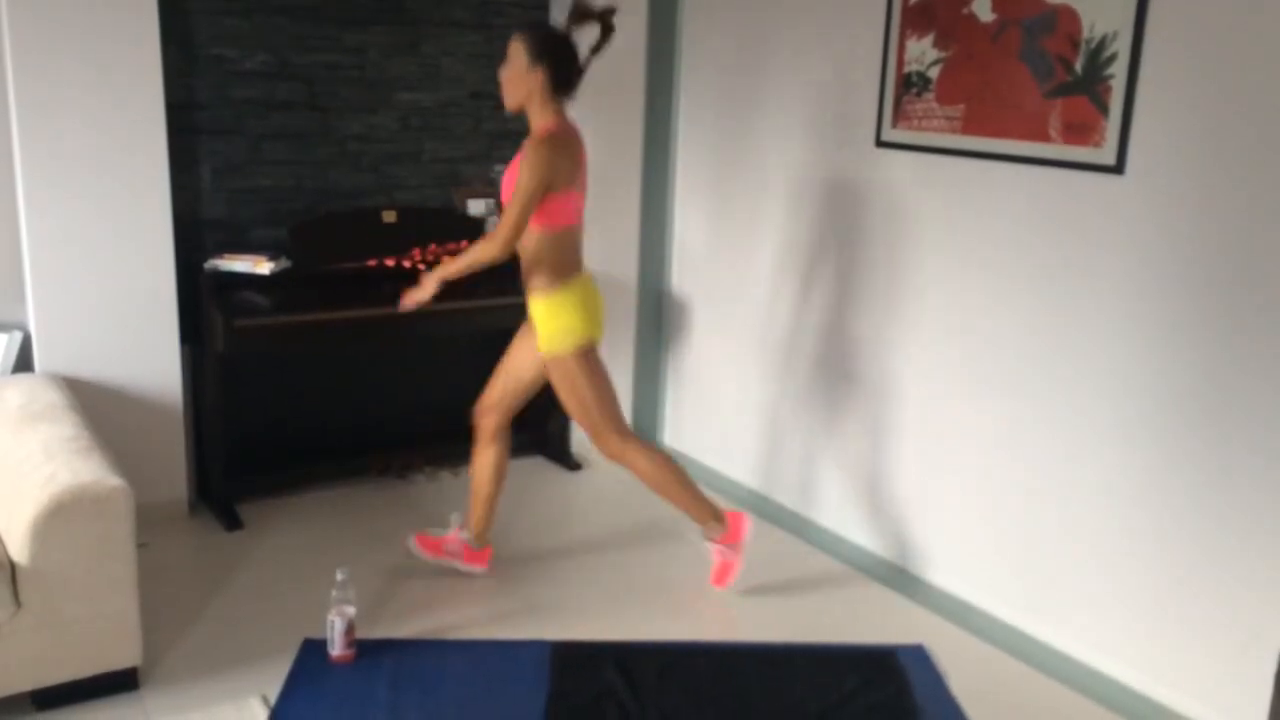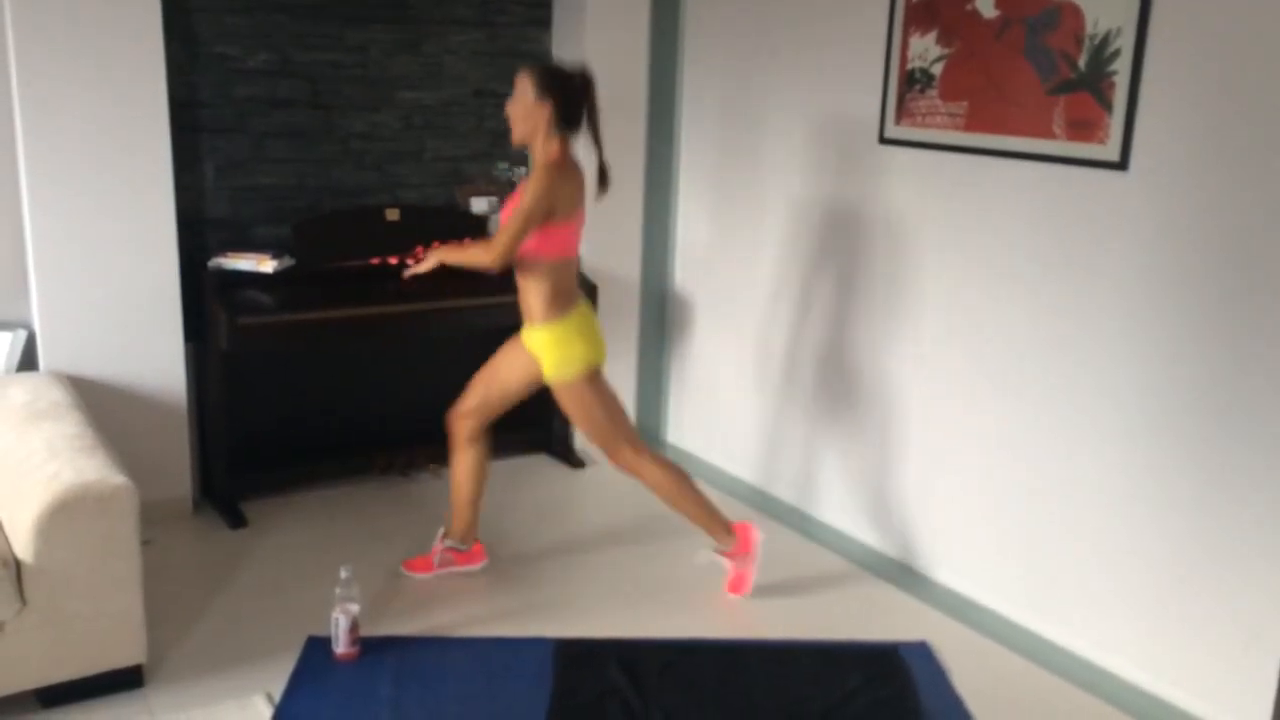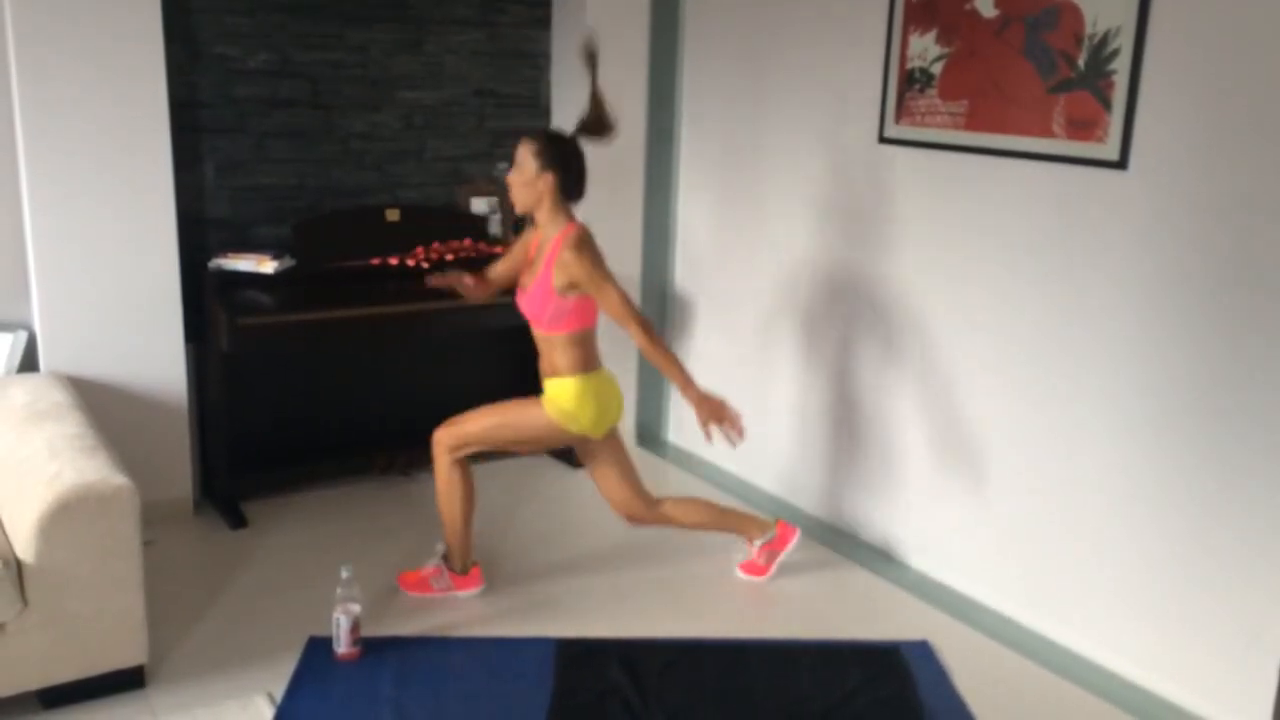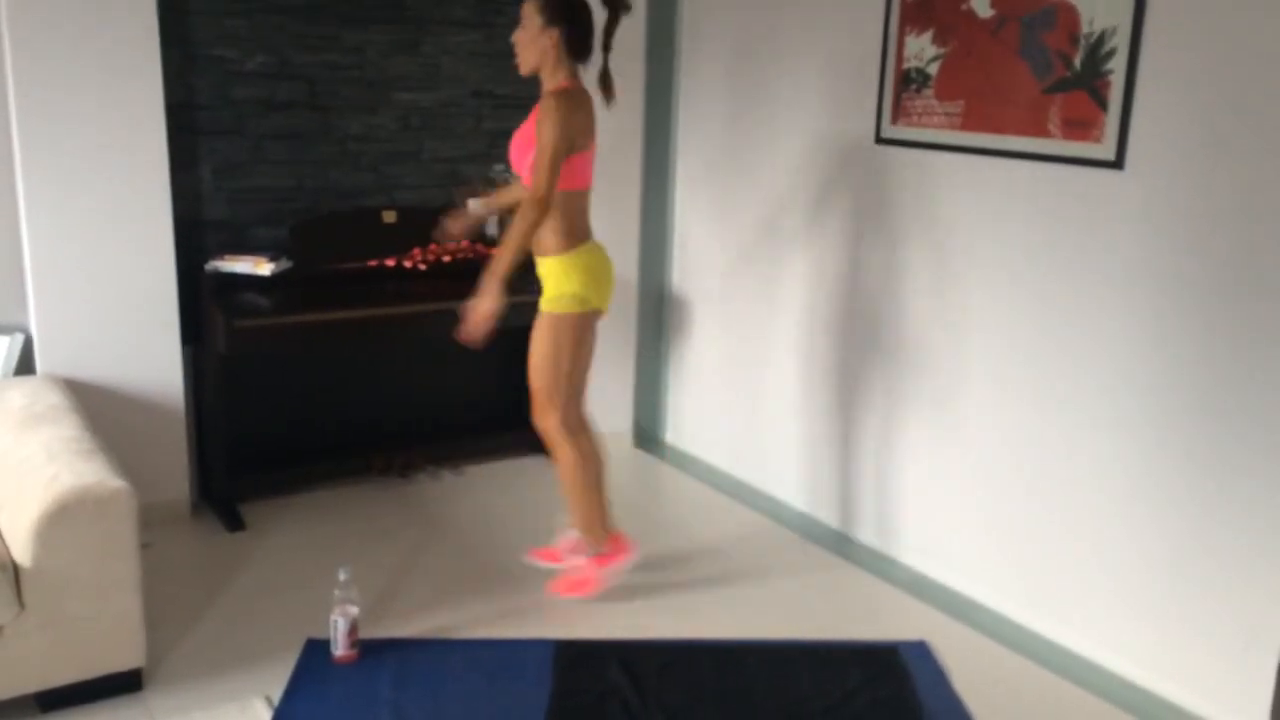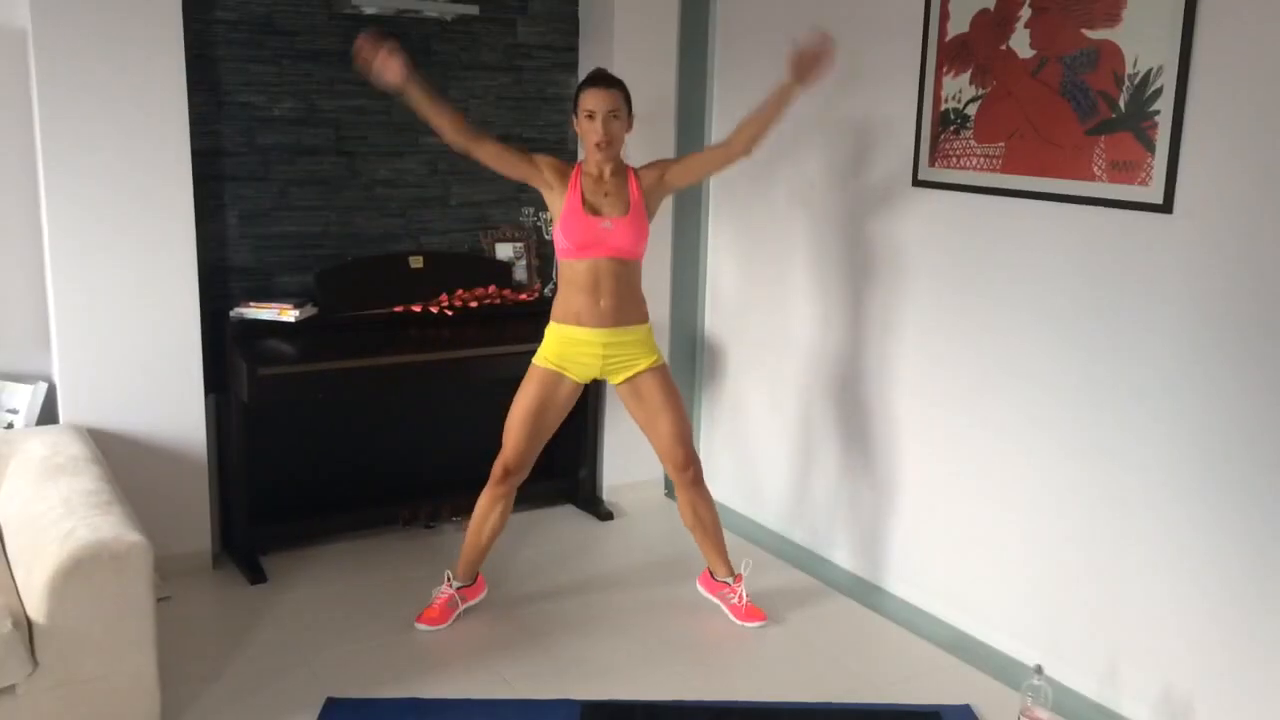
dt=0.5s
person 1, frame 1
left shoulder: (545, 148)
right shoulder: (559, 137)
left elbow: (502, 243)
left wrist: (437, 277)
left hip: (563, 308)
right hip: (552, 305)
left knee: (614, 443)
right knee: (488, 415)
left ankle: (721, 529)
right ankle: (472, 543)
person 1, frame 2
left shoulder: (552, 174)
right shoulder: (555, 170)
left elbow: (495, 254)
left wrist: (439, 255)
left hip: (562, 340)
right hip: (546, 335)
left knee: (628, 457)
right knee: (464, 419)
left ankle: (732, 540)
right ankle: (459, 542)
person 1, frame 3
left shoulder: (573, 247)
right shoulder: (537, 237)
left elbow: (636, 324)
right elbow: (490, 283)
left wrist: (692, 392)
right wrist: (466, 281)
left hip: (577, 400)
right hip: (580, 395)
left knee: (448, 442)
right knee: (640, 510)
left ankle: (457, 568)
right ankle: (765, 533)
person 1, frame 4
left shoulder: (561, 104)
right shoulder: (566, 101)
left elbow: (537, 203)
left wrist: (492, 282)
right wrist: (481, 207)
left hip: (572, 277)
right hip: (566, 273)
left knee: (554, 418)
right knee: (558, 412)
left ankle: (602, 546)
right ankle: (590, 533)
person 1, frame 5
left shoulder: (651, 181)
right shoulder: (553, 177)
left elbow: (738, 146)
right elbow: (467, 140)
left wrist: (790, 86)
right wrist: (408, 83)
left hip: (633, 349)
right hip: (565, 348)
left knee: (686, 469)
right knee: (506, 470)
left ankle: (721, 578)
right ankle: (463, 582)
